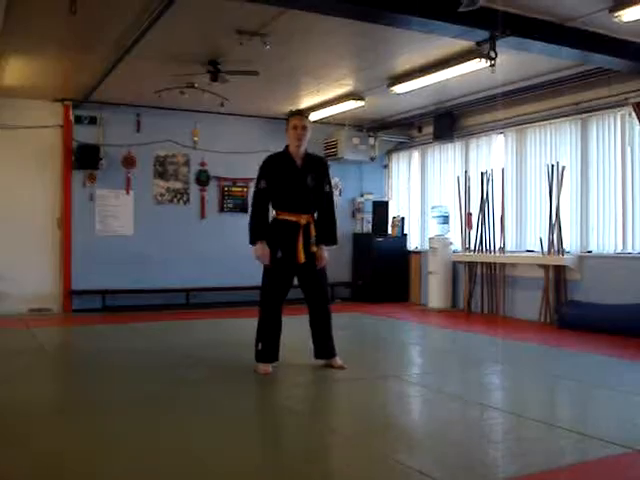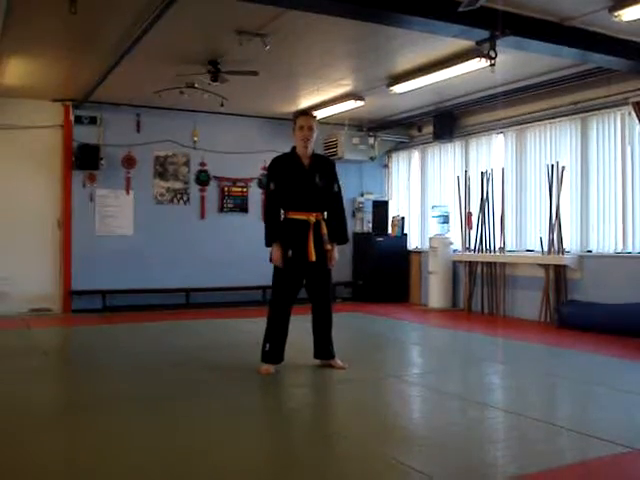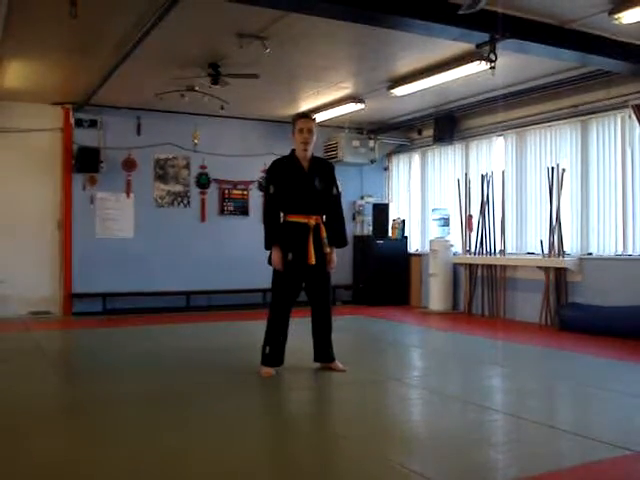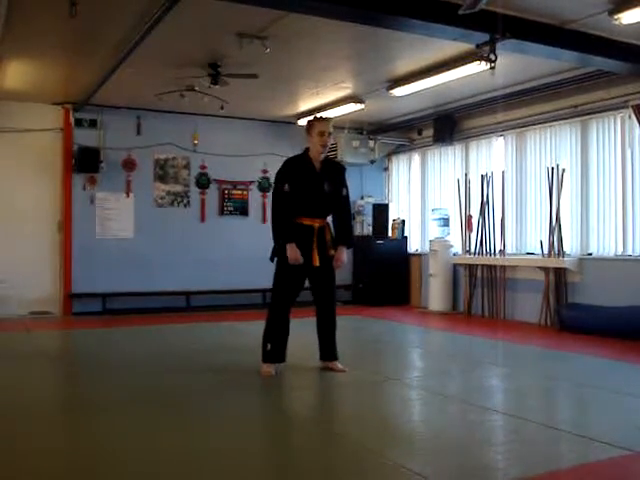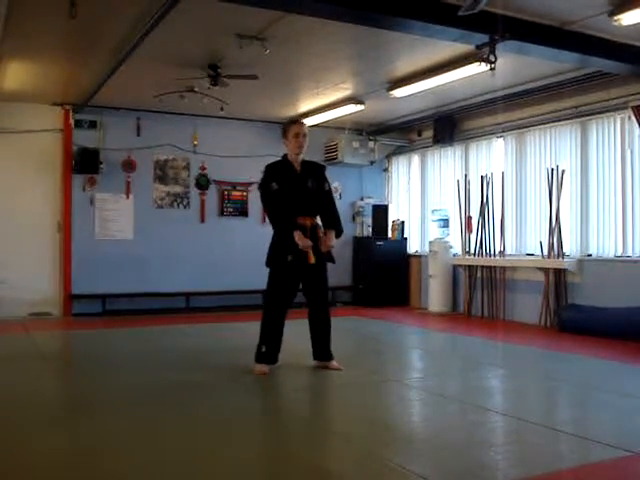
dt=1s
person 1, frame 1
left shoulder: (319, 165)
right shoulder: (272, 163)
left elbow: (327, 206)
right elbow: (259, 204)
left wrist: (324, 243)
right wrist: (259, 241)
left hip: (309, 237)
right hip: (280, 235)
left knee: (319, 297)
right knee: (272, 299)
left ankle: (327, 353)
right ankle: (265, 357)
person 1, frame 2
left shoulder: (327, 166)
right shoulder: (280, 164)
left elbow: (336, 206)
right elbow: (272, 206)
left wrist: (335, 243)
right wrist: (275, 243)
left hip: (319, 237)
right hip: (291, 235)
left knee: (322, 298)
right knee: (282, 298)
left ankle: (326, 354)
right ankle: (270, 357)
person 1, frame 3
left shoulder: (326, 169)
right shoulder: (279, 167)
left elbow: (334, 209)
right elbow: (271, 210)
left wrist: (333, 246)
right wrist: (274, 247)
left hip: (318, 240)
right hip: (290, 238)
left knee: (322, 301)
right knee: (281, 302)
left ankle: (325, 357)
right ankle: (270, 359)
person 1, frame 4
left shoulder: (336, 170)
right shoulder: (291, 167)
left elbow: (343, 209)
right elbow: (280, 208)
left wrist: (343, 246)
right wrist: (288, 243)
left hip: (323, 240)
right hip: (295, 238)
left knee: (327, 301)
right knee: (282, 300)
left ankle: (328, 357)
right ankle: (270, 358)
person 1, frame 5
left shoulder: (317, 171)
right shoulder: (273, 172)
left elbow: (328, 204)
right elbow: (273, 209)
left wrist: (332, 231)
right wrist: (294, 233)
left hip: (315, 241)
right hip: (287, 242)
left knee: (320, 301)
right knee: (277, 302)
left ankle: (323, 356)
right ankle: (265, 358)
